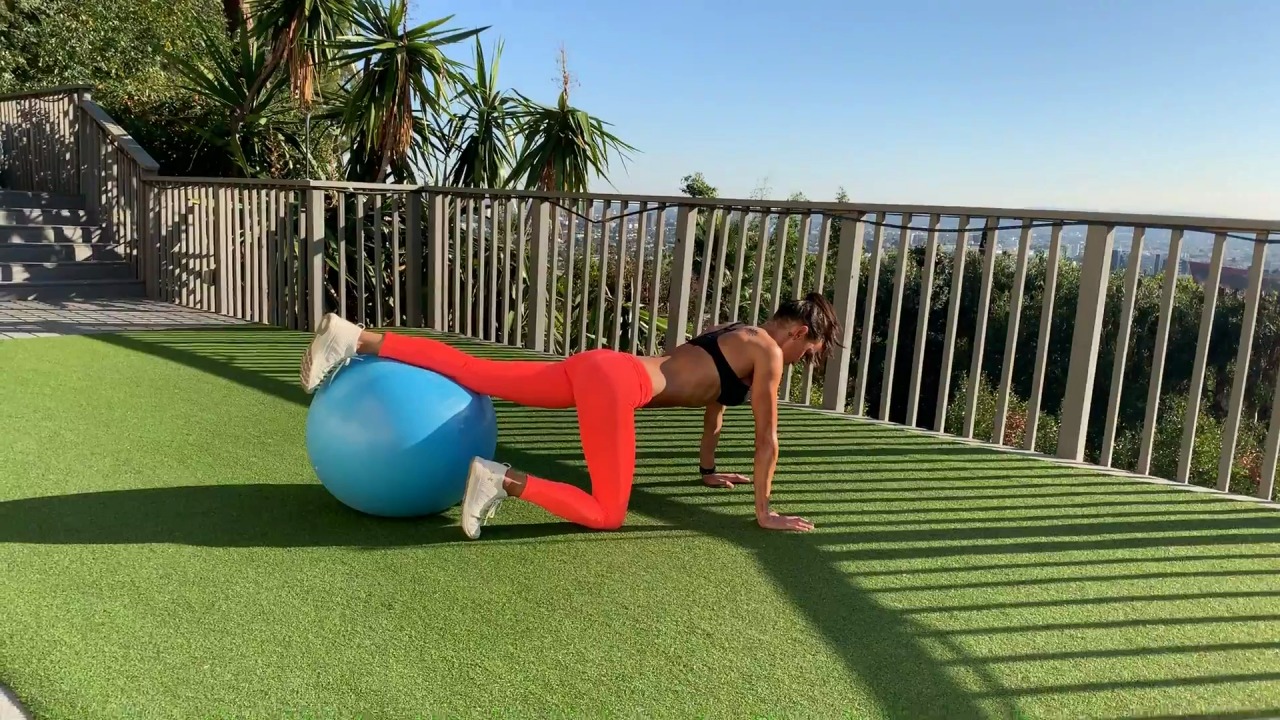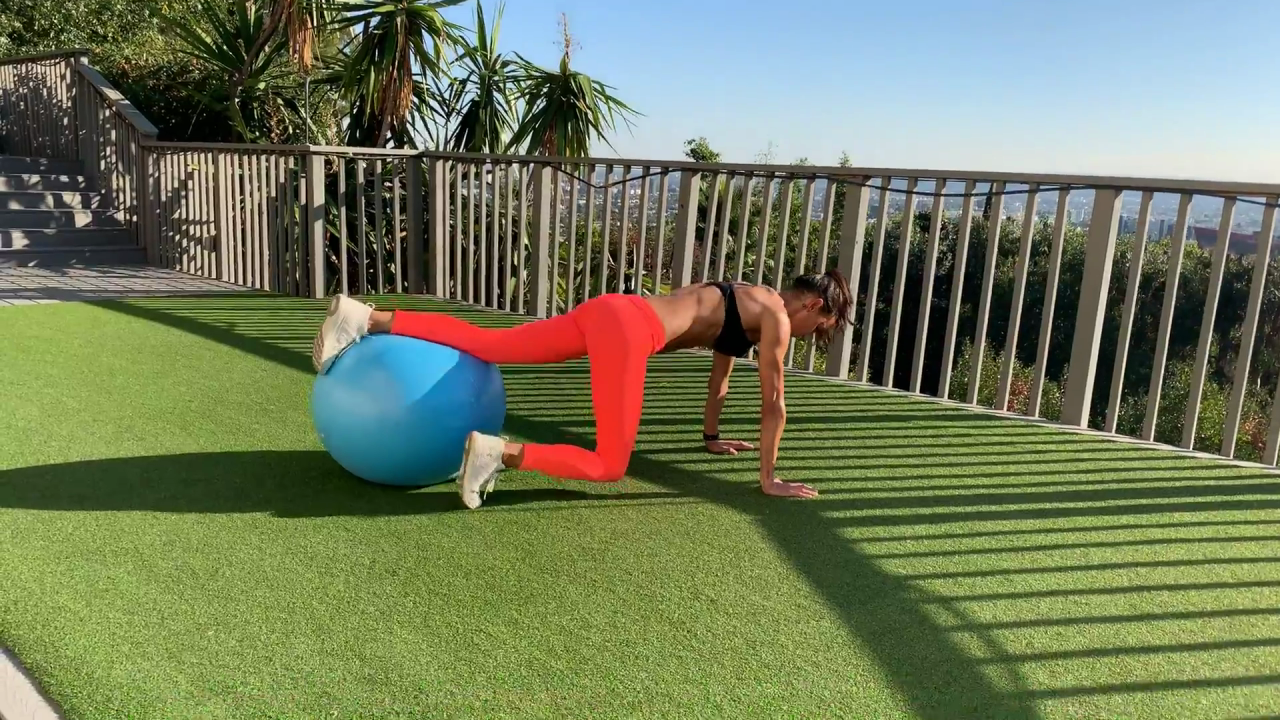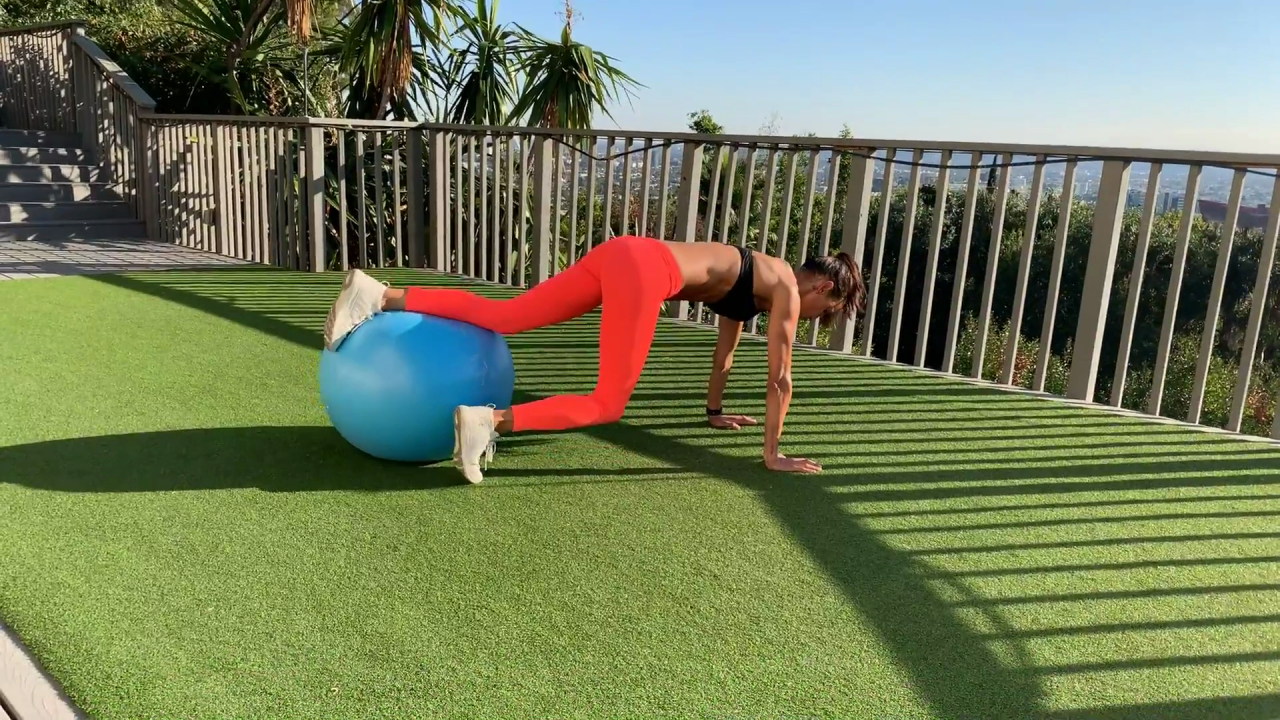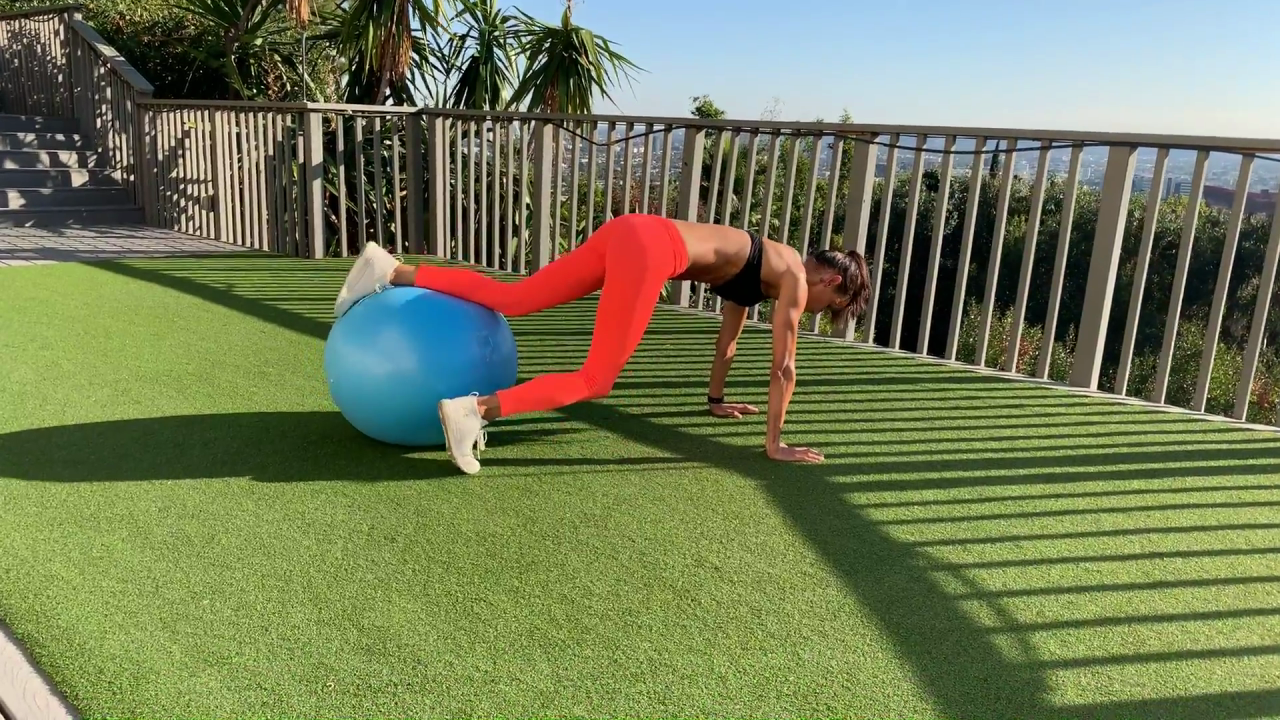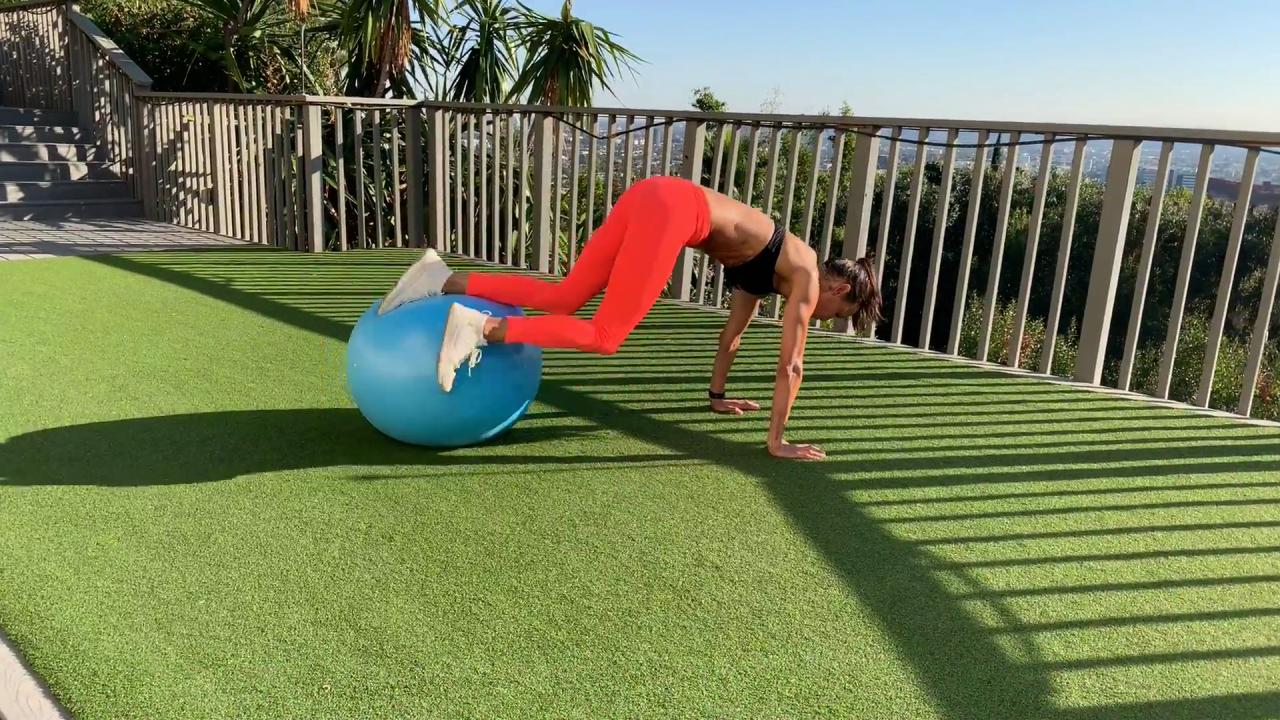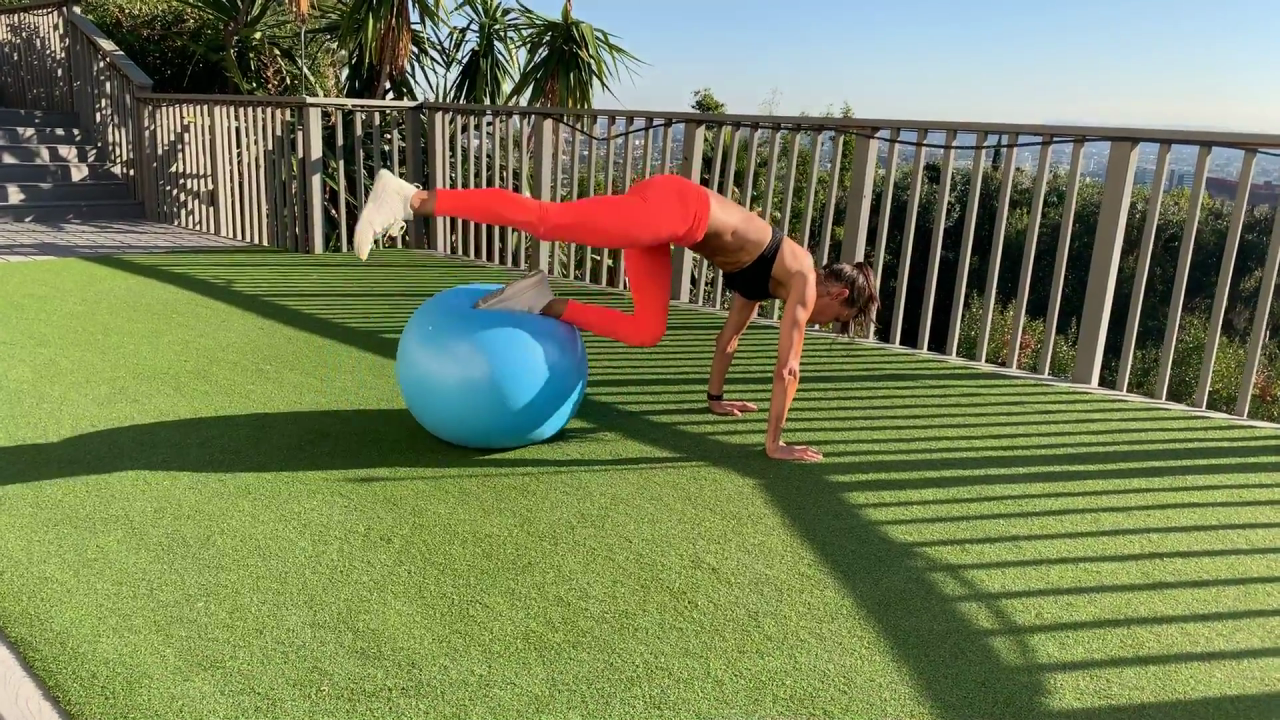
dt=0.4s
person 1, frame 1
left shoulder: (737, 338)
right shoulder: (769, 351)
left elbow: (713, 404)
right elbow: (766, 438)
left wrist: (708, 471)
right wrist: (764, 512)
left hip: (597, 369)
right hip: (615, 386)
left knee: (470, 373)
right knee: (609, 516)
left ankle: (352, 337)
right ankle: (503, 481)
person 1, frame 2
left shoulder: (746, 306)
right shoulder: (775, 314)
left elbow: (719, 375)
right elbow: (773, 404)
left wrist: (711, 437)
right wrist: (768, 478)
left hip: (606, 312)
right hip: (627, 328)
left knee: (483, 343)
right knee: (609, 468)
left ankle: (362, 317)
right ankle: (499, 451)
person 1, frame 3
left shoulder: (753, 283)
right shoulder: (785, 289)
left elbow: (725, 348)
right elbow: (779, 379)
left wrist: (715, 412)
right wrist: (773, 454)
left hip: (621, 255)
right hip: (641, 270)
left knee: (500, 317)
right knee: (607, 406)
left ankle: (376, 296)
right ankle: (489, 421)
person 1, frame 4
left shoulder: (761, 271)
right shoulder: (795, 277)
left elbow: (729, 335)
right elbow: (783, 367)
left wrist: (716, 399)
right wrist: (775, 443)
left hip: (629, 233)
right hip: (648, 248)
left knee: (508, 298)
right knee: (594, 381)
left ankle: (387, 270)
right ankle: (475, 410)
person 1, frame 5
left shoulder: (769, 272)
right shoulder: (808, 276)
left elbow: (733, 331)
right elbow: (791, 364)
left wrist: (716, 396)
right wrist: (777, 440)
left hip: (651, 197)
right hip: (669, 207)
left knee: (567, 297)
right knee: (603, 336)
left ankle: (443, 279)
right ankle: (479, 327)
person 1, frame 6
left shoulder: (766, 277)
right shoulder: (805, 281)
left elbow: (730, 334)
right elbow: (787, 367)
left wrist: (715, 397)
right wrist: (775, 442)
left hip: (658, 210)
right hip: (668, 203)
left knee: (646, 333)
right knee: (541, 219)
left ankle: (541, 303)
right ankle: (411, 197)
